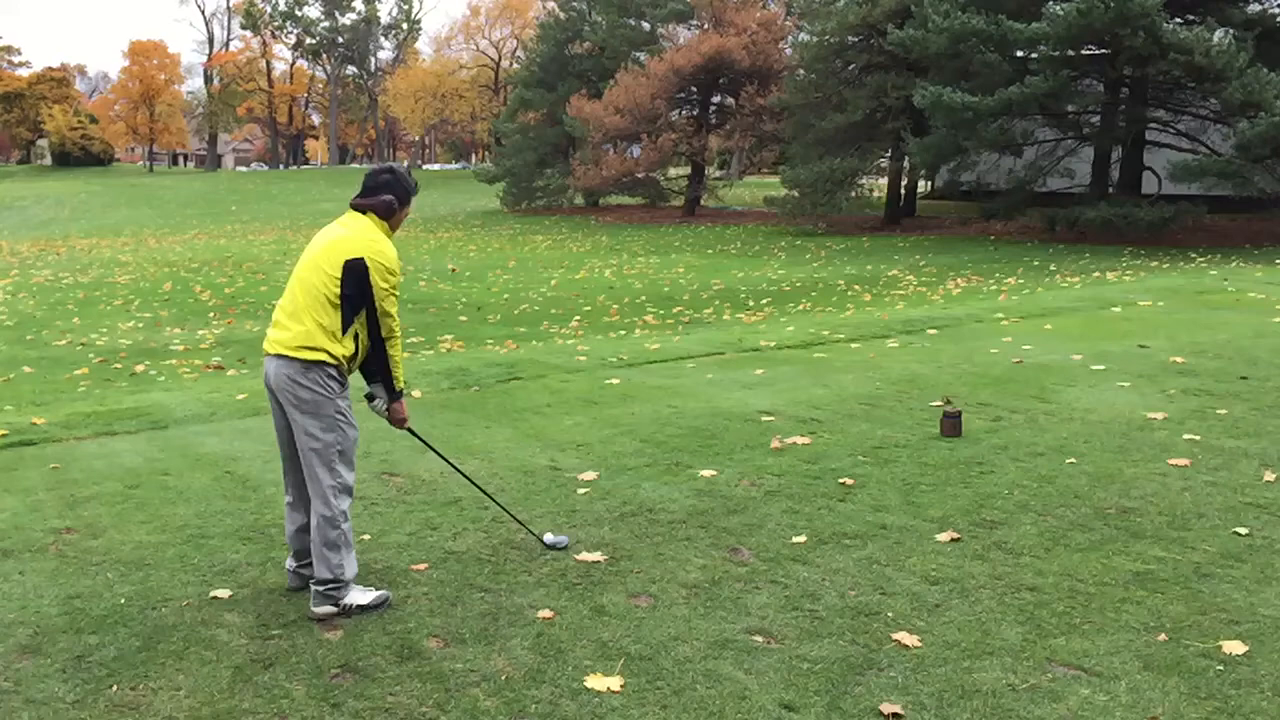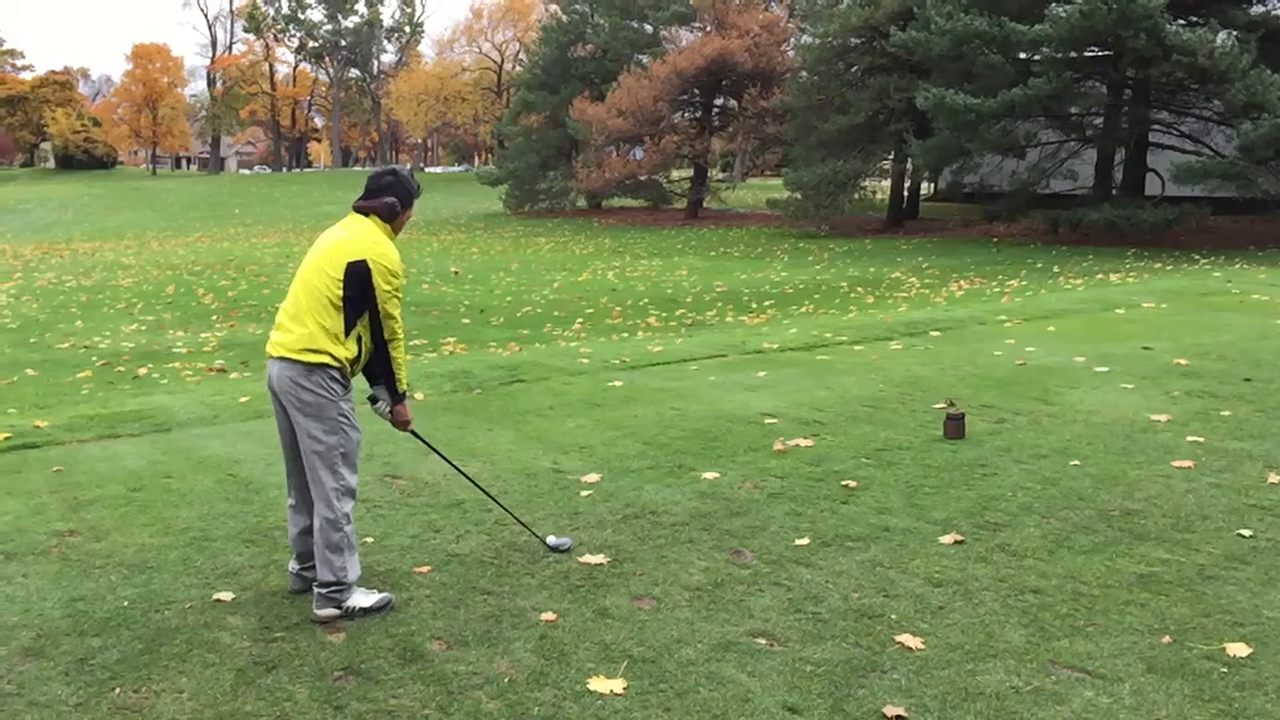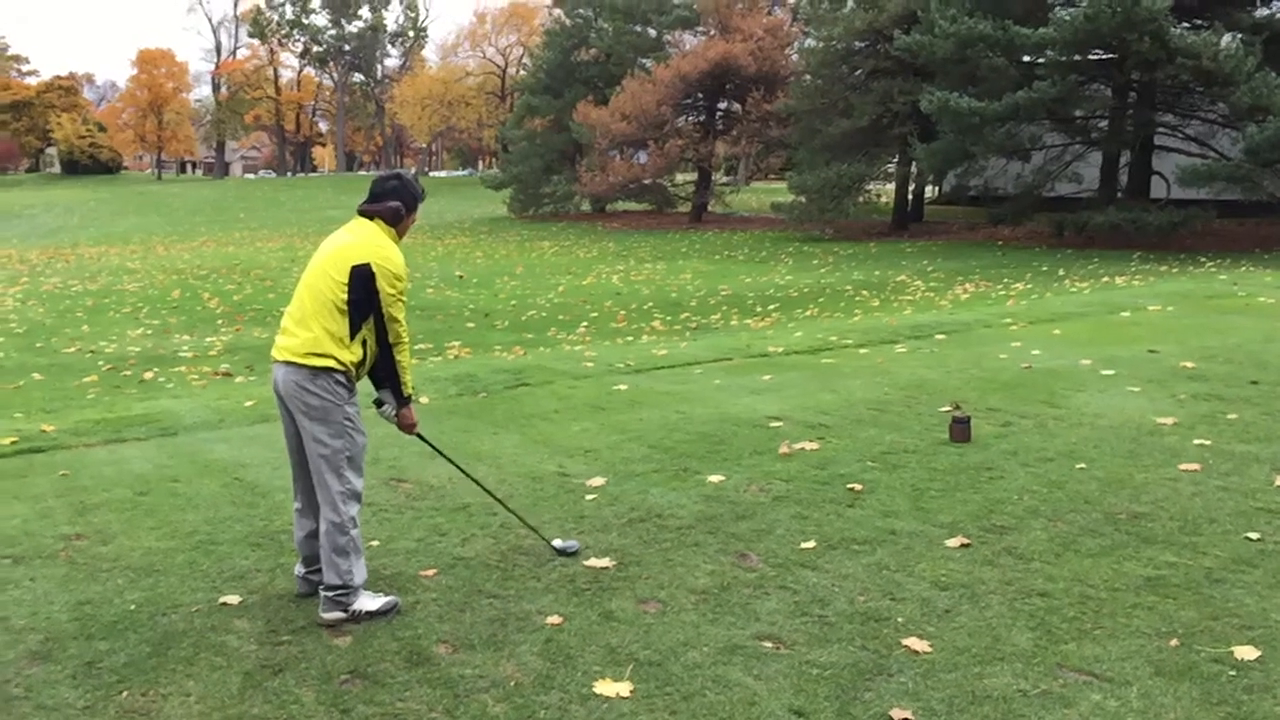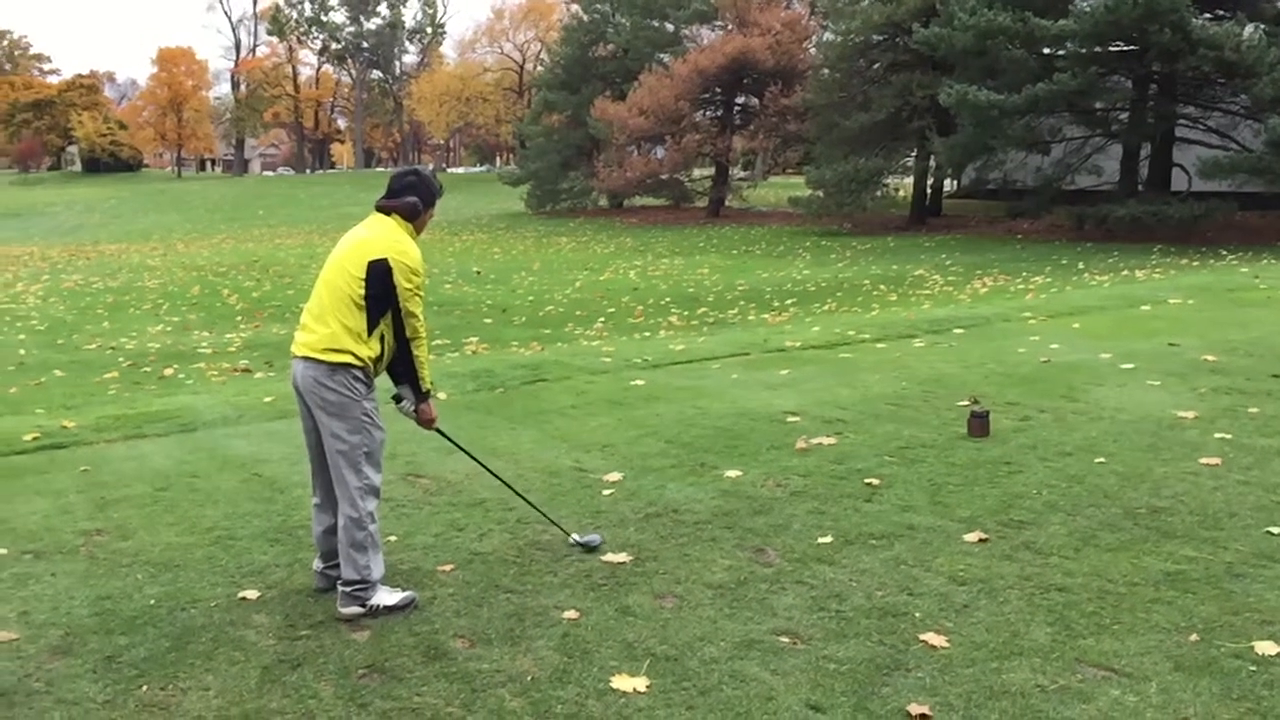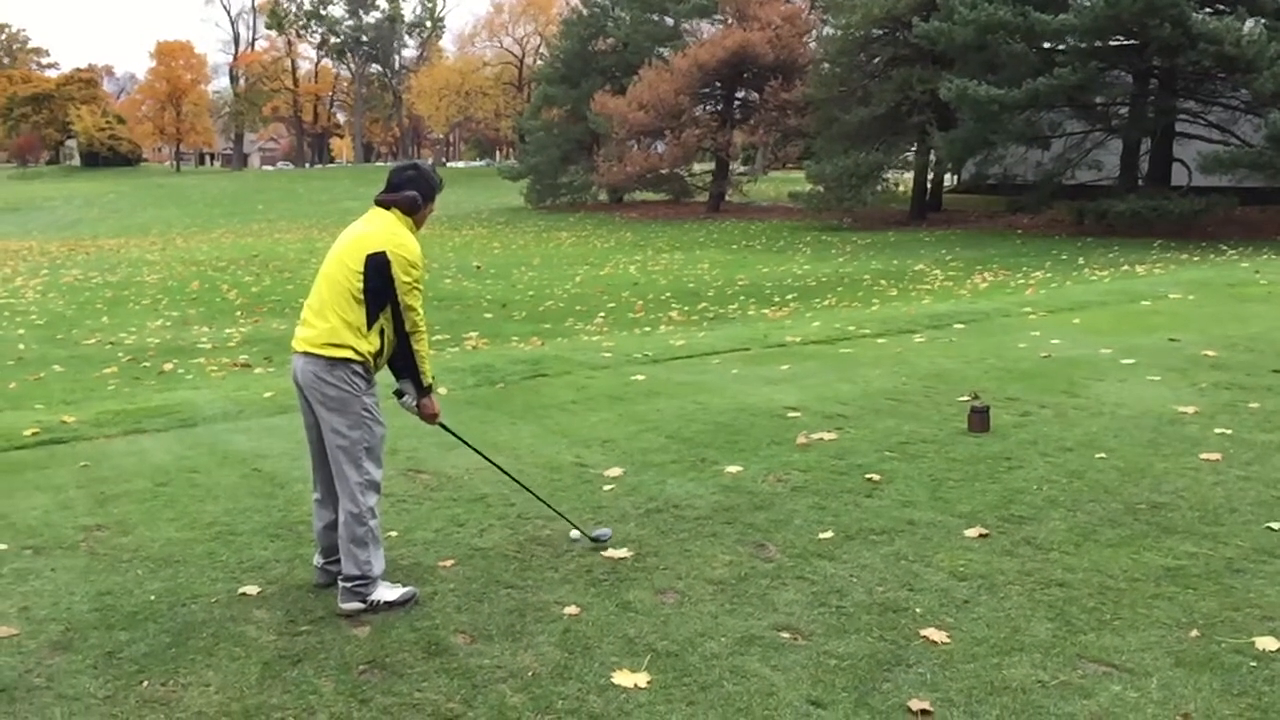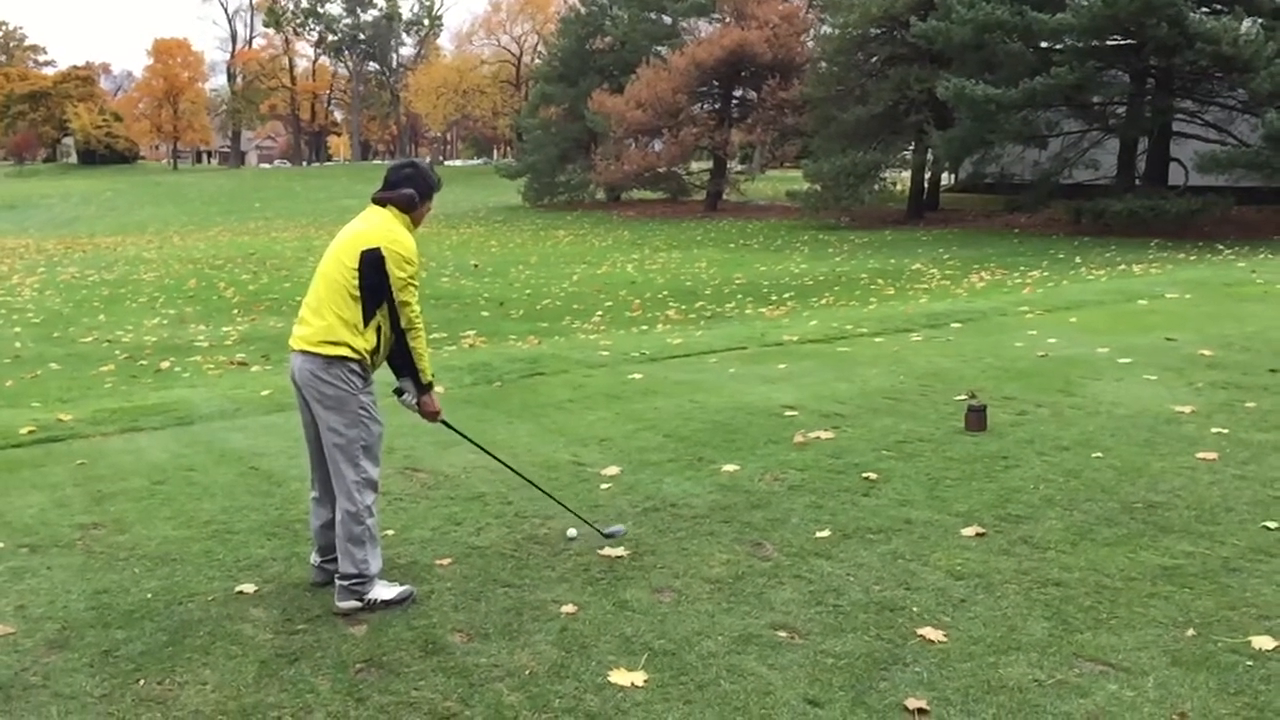
dt=0.5s
person 1, frame 1
left shoulder: (339, 231)
right shoulder: (377, 250)
right elbow: (382, 328)
left wrist: (374, 385)
right wrist: (394, 393)
left hip: (279, 359)
right hip: (312, 369)
left knee: (303, 476)
right knee: (331, 482)
left ankle: (303, 563)
right ankle: (333, 589)
person 1, frame 2
left shoulder: (342, 233)
right shoulder: (379, 252)
right elbow: (385, 330)
left wrist: (378, 388)
right wrist: (397, 396)
left hip: (283, 361)
right hip: (315, 371)
left knee: (306, 477)
right knee: (334, 484)
left ankle: (306, 566)
right ankle: (335, 592)
person 1, frame 3
left shoulder: (346, 237)
right shoulder: (384, 256)
right elbow: (390, 334)
left wrist: (384, 391)
right wrist: (402, 399)
left hip: (289, 366)
right hip: (320, 375)
left knee: (312, 482)
right knee: (341, 488)
left ankle: (313, 569)
right ankle: (341, 595)
person 1, frame 4
left shoulder: (365, 233)
right shoulder: (401, 251)
right elbow: (408, 330)
left wrist: (402, 387)
right wrist: (421, 395)
left hip: (307, 361)
right hip: (339, 371)
left knee: (331, 477)
right knee: (358, 483)
left ankle: (331, 564)
right ankle: (360, 589)
person 1, frame 5
left shoulder: (367, 227)
right shoulder: (399, 244)
right elbow: (408, 323)
left wrist: (405, 381)
right wrist: (423, 389)
left hip: (309, 357)
right hip: (339, 366)
left knee: (332, 472)
right knee: (359, 478)
left ankle: (331, 560)
right ankle: (360, 585)
person 1, frame 6
left shoulder: (366, 225)
right shoulder: (396, 240)
right elbow: (405, 321)
left wrist: (406, 381)
right wrist: (424, 387)
left hip: (307, 355)
right hip: (337, 364)
left knee: (330, 470)
right knee: (357, 477)
left ankle: (328, 559)
right ankle: (357, 584)
